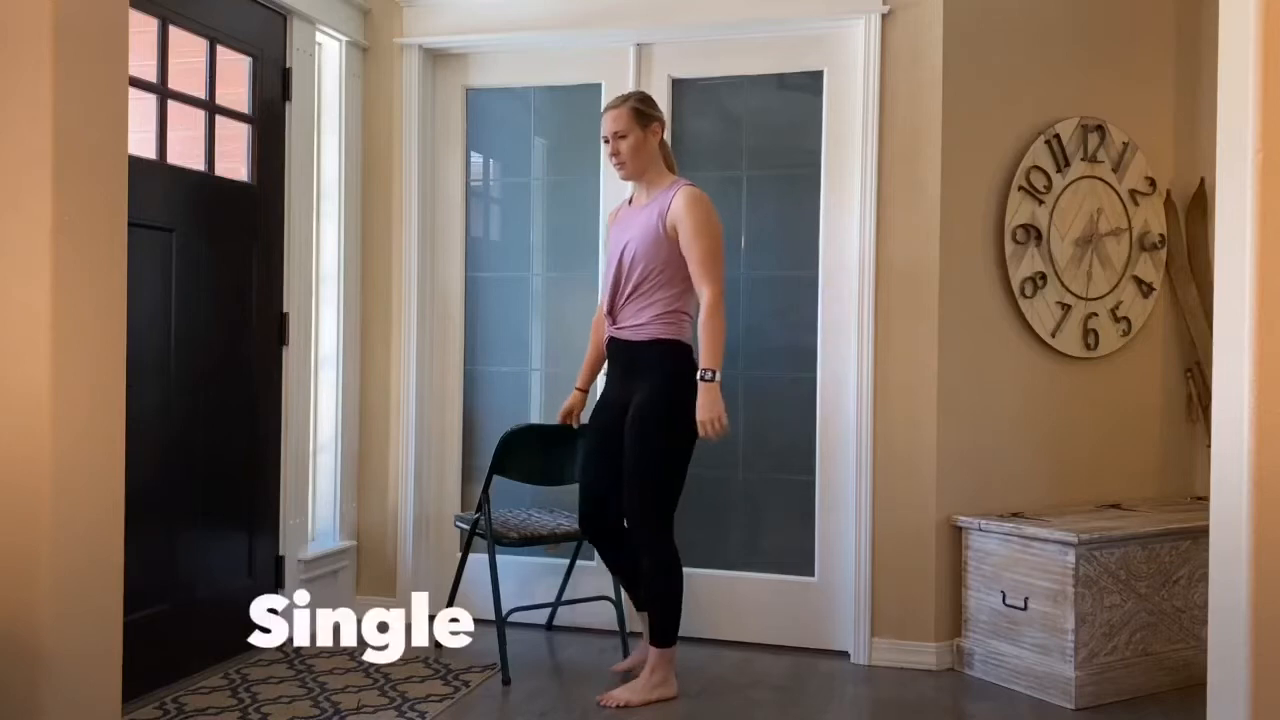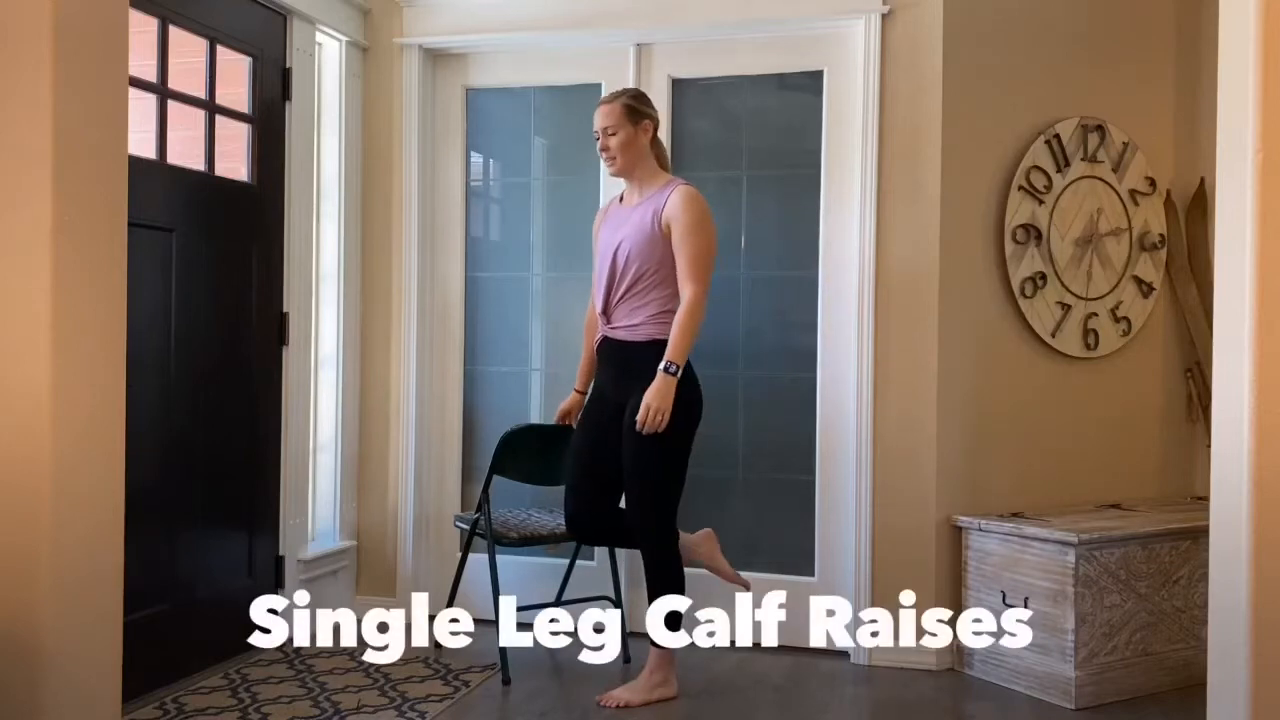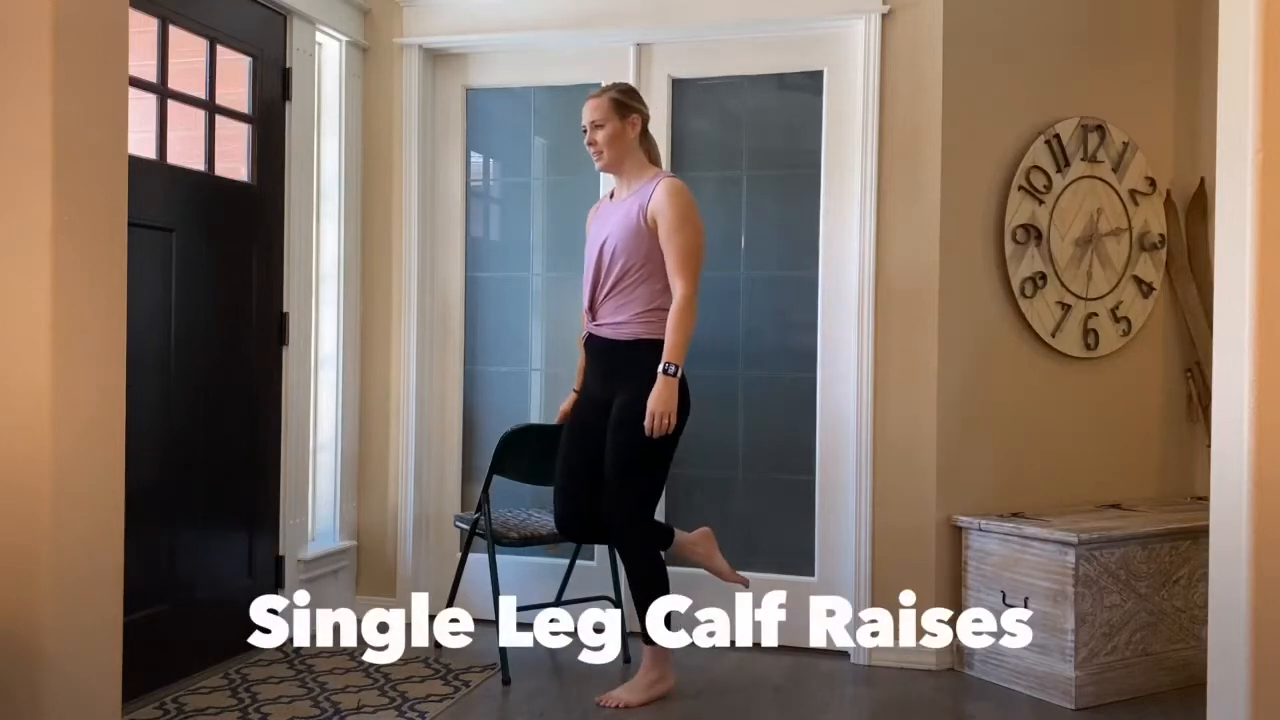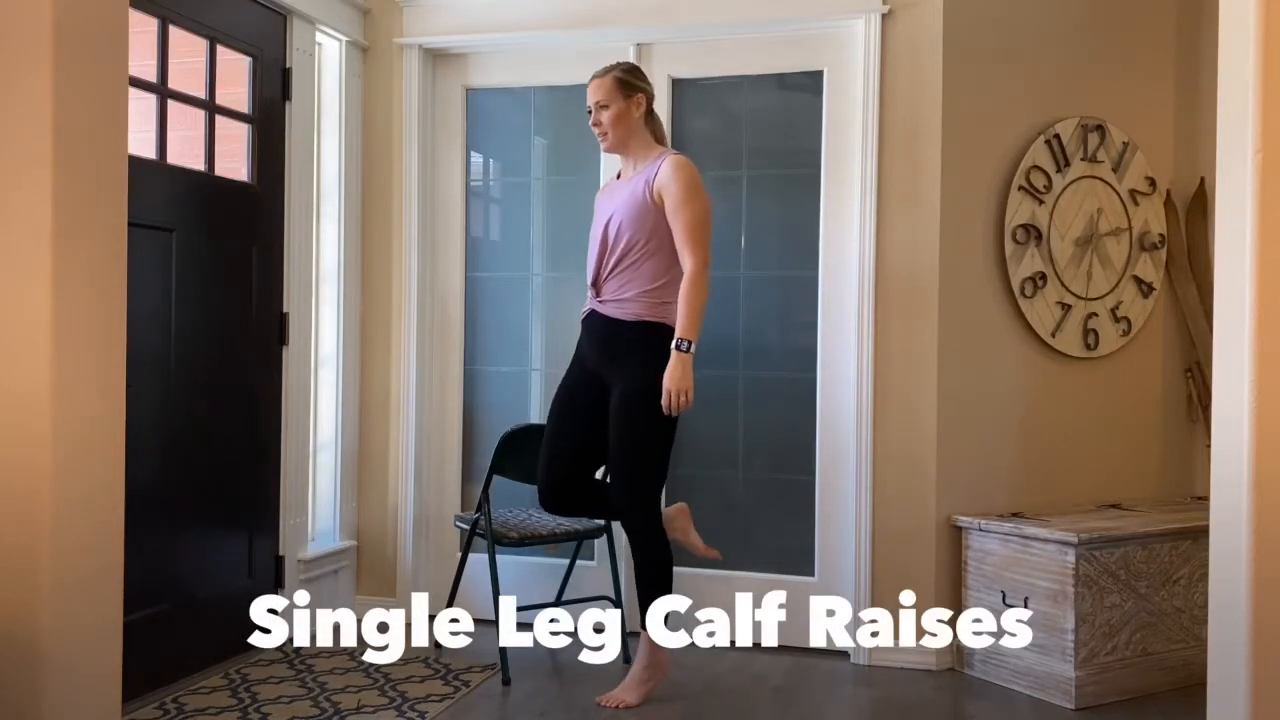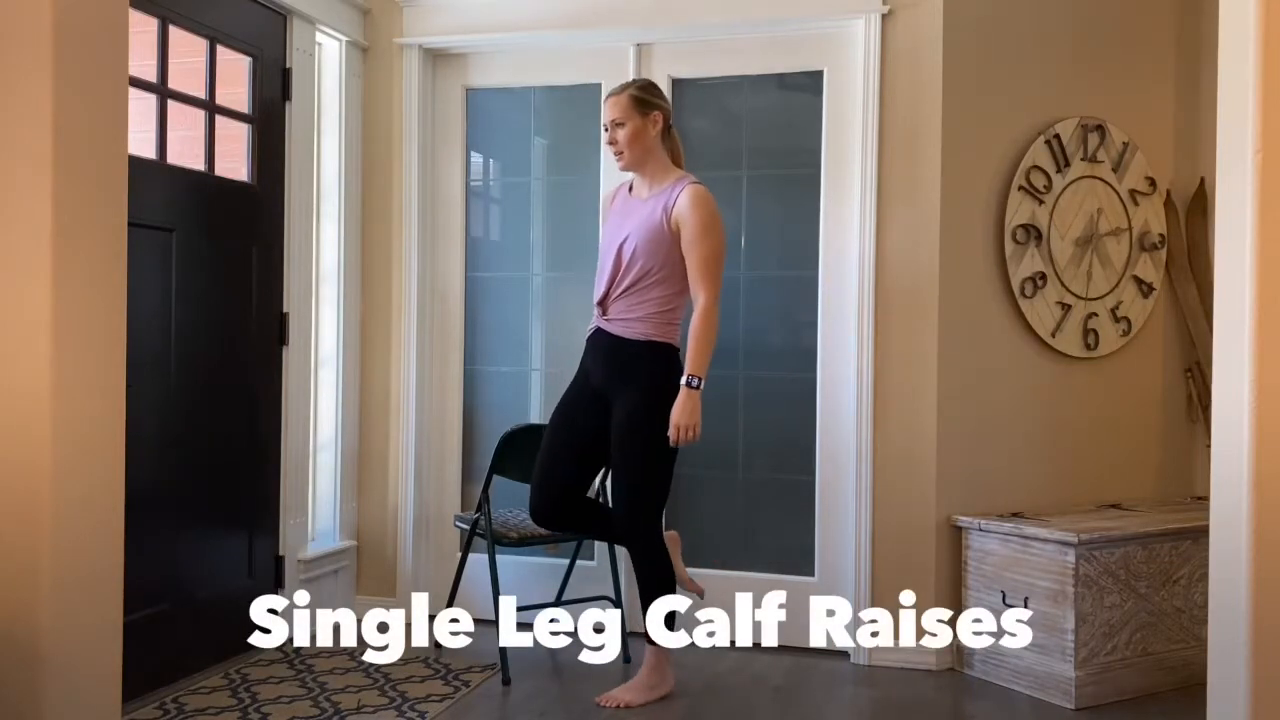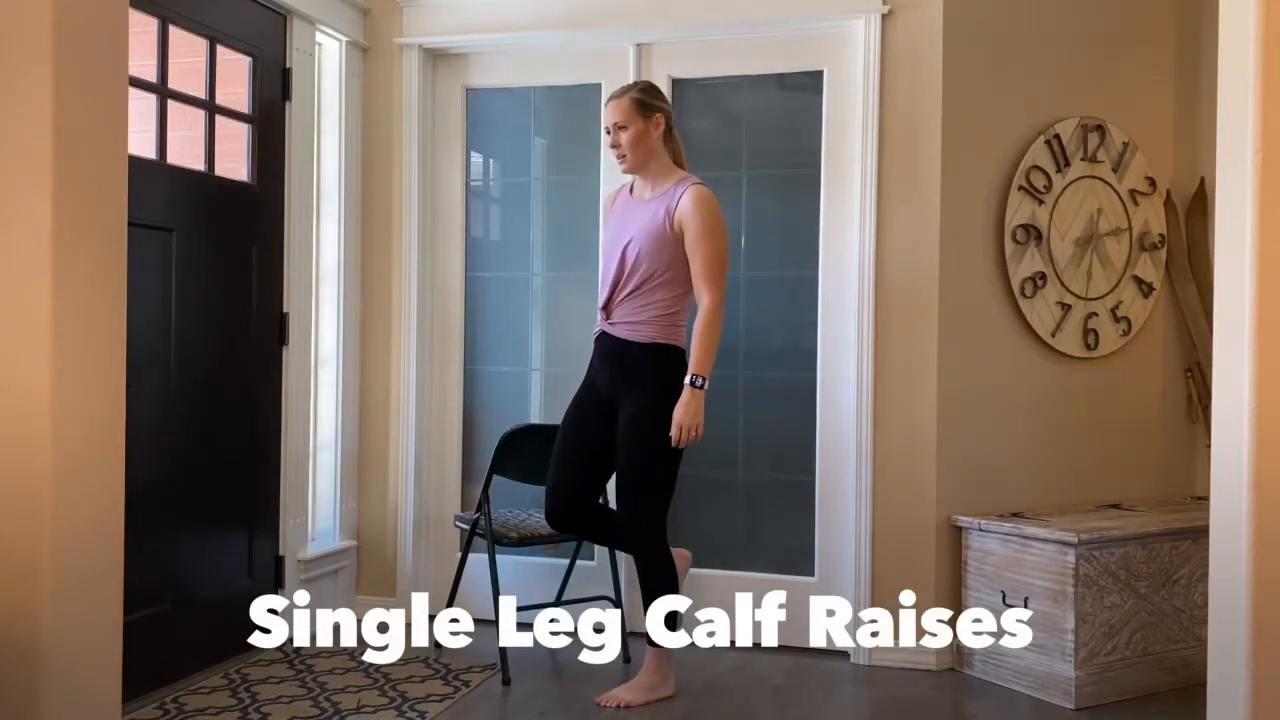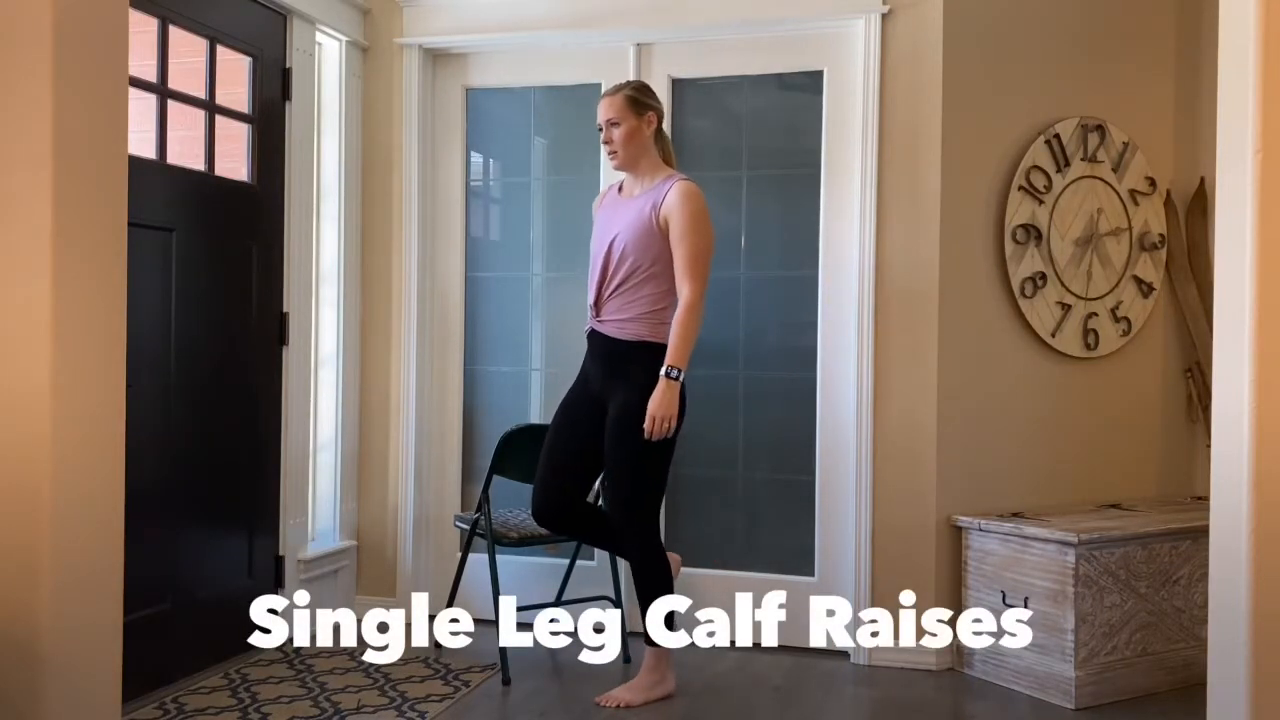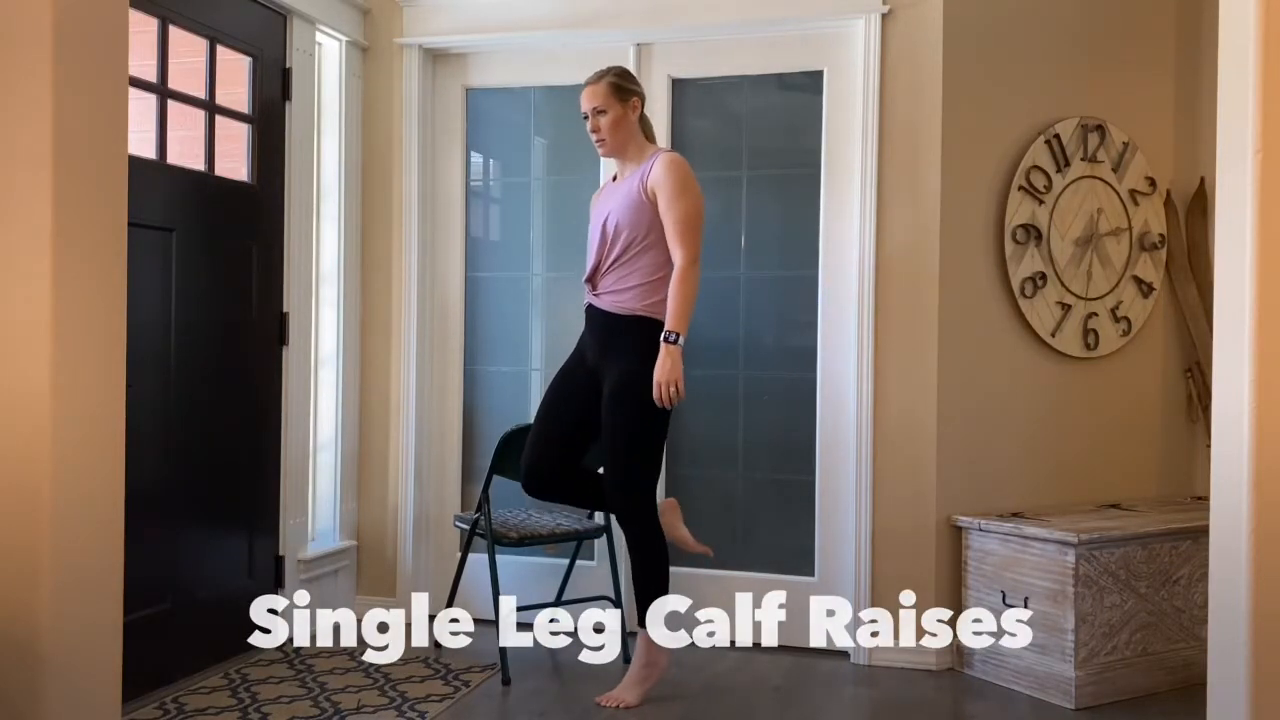
dt=0.5s
person 1, frame 1
left shoulder: (686, 203)
right shoulder: (619, 215)
left elbow: (710, 297)
left wrist: (709, 382)
right wrist: (582, 386)
left hip: (664, 373)
right hip: (621, 375)
left knee: (647, 520)
right knee: (596, 516)
left ankle: (661, 670)
right ankle: (652, 636)
person 1, frame 2
left shoulder: (682, 202)
right shoulder: (607, 214)
left elbow: (693, 297)
left wrist: (667, 377)
right wrist: (581, 387)
left hip: (657, 375)
right hip: (613, 376)
left knee: (650, 521)
right knee: (584, 514)
left ankle: (661, 672)
right ankle: (692, 546)
person 1, frame 3
left shoulder: (666, 195)
right shoulder: (600, 210)
left elbow: (684, 293)
left wrist: (669, 378)
right wrist: (578, 387)
left hip: (644, 371)
right hip: (601, 374)
left knee: (627, 518)
right knee: (573, 515)
left ankle: (656, 668)
right ankle: (685, 543)
person 1, frame 4
left shoulder: (672, 172)
right shoulder: (608, 188)
left elbow: (695, 269)
left wrist: (681, 353)
left hip: (643, 350)
right hip: (593, 346)
left knee: (633, 505)
right knee: (557, 487)
left ankle: (652, 658)
right ankle: (667, 518)
person 1, frame 5
left shoulder: (690, 200)
right shoulder: (614, 200)
left elbow: (706, 303)
left wrist: (691, 390)
left hip: (648, 370)
right hip: (597, 361)
left knee: (636, 519)
right knee: (550, 502)
left ankle: (658, 669)
right ankle: (660, 548)
person 1, frame 6
left shoulder: (692, 201)
right shoulder: (615, 201)
left elbow: (709, 304)
left wrist: (695, 389)
left hip: (654, 372)
right hip: (604, 365)
left knee: (639, 519)
right knee: (564, 506)
left ankle: (658, 671)
right ankle: (666, 560)
person 1, frame 7
left shoulder: (679, 196)
right shoulder: (605, 201)
left elbow: (690, 297)
left wrist: (670, 381)
left hip: (643, 369)
right hip: (597, 365)
left knee: (632, 520)
right knee: (552, 504)
left ankle: (658, 669)
right ankle: (658, 564)
person 1, frame 8
left shoulder: (666, 168)
right shoulder: (603, 192)
left elbow: (686, 262)
left wrist: (671, 344)
left hip: (639, 344)
right hip: (594, 342)
left knee: (629, 499)
right knee: (540, 471)
left ankle: (650, 655)
right ankle: (657, 513)
